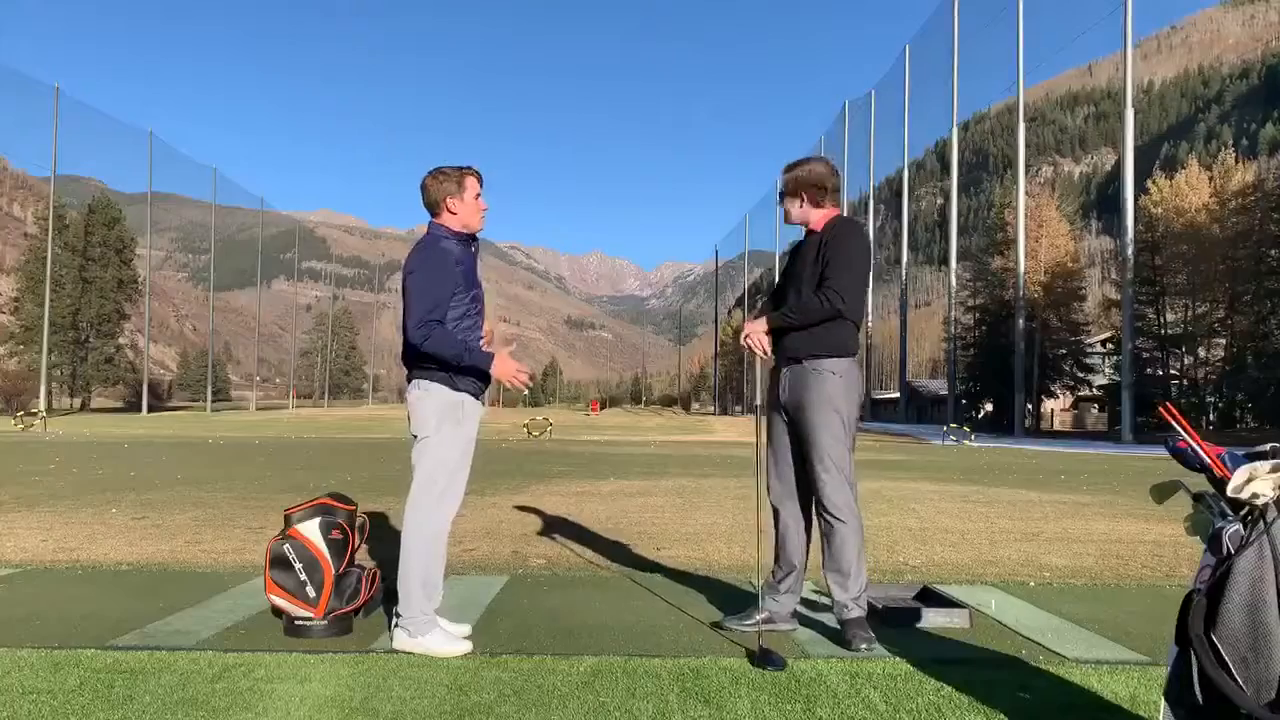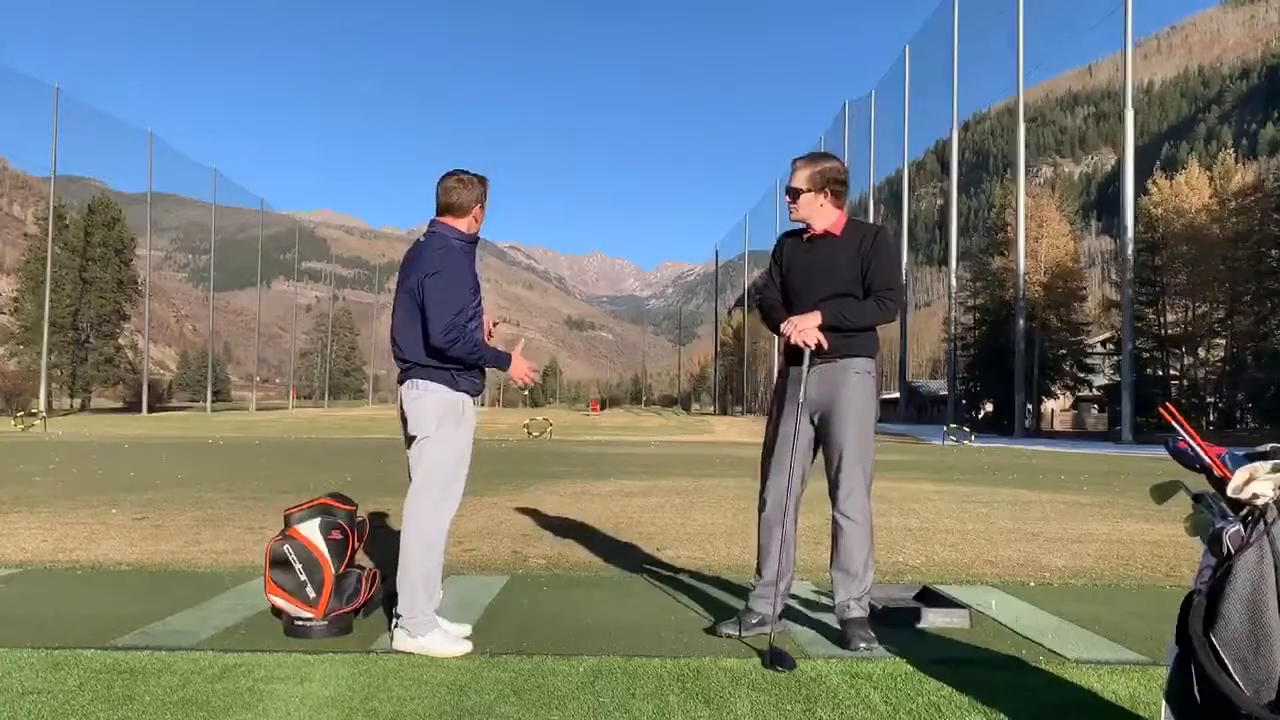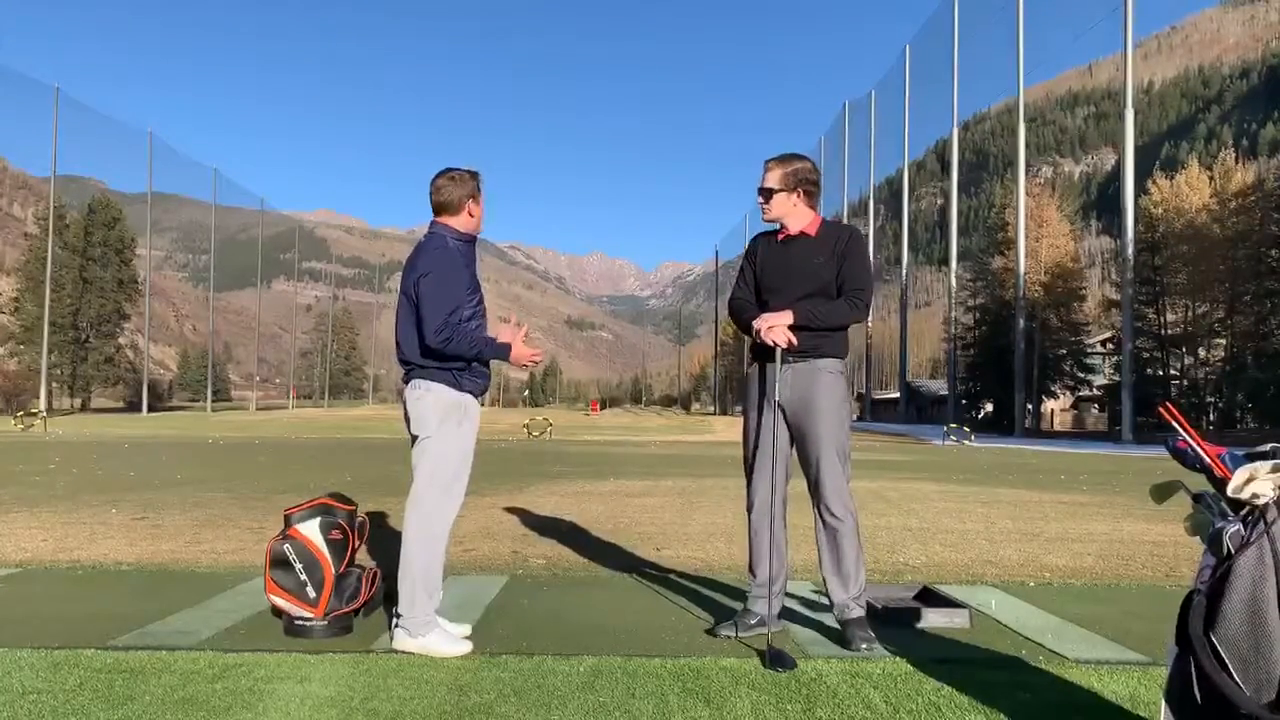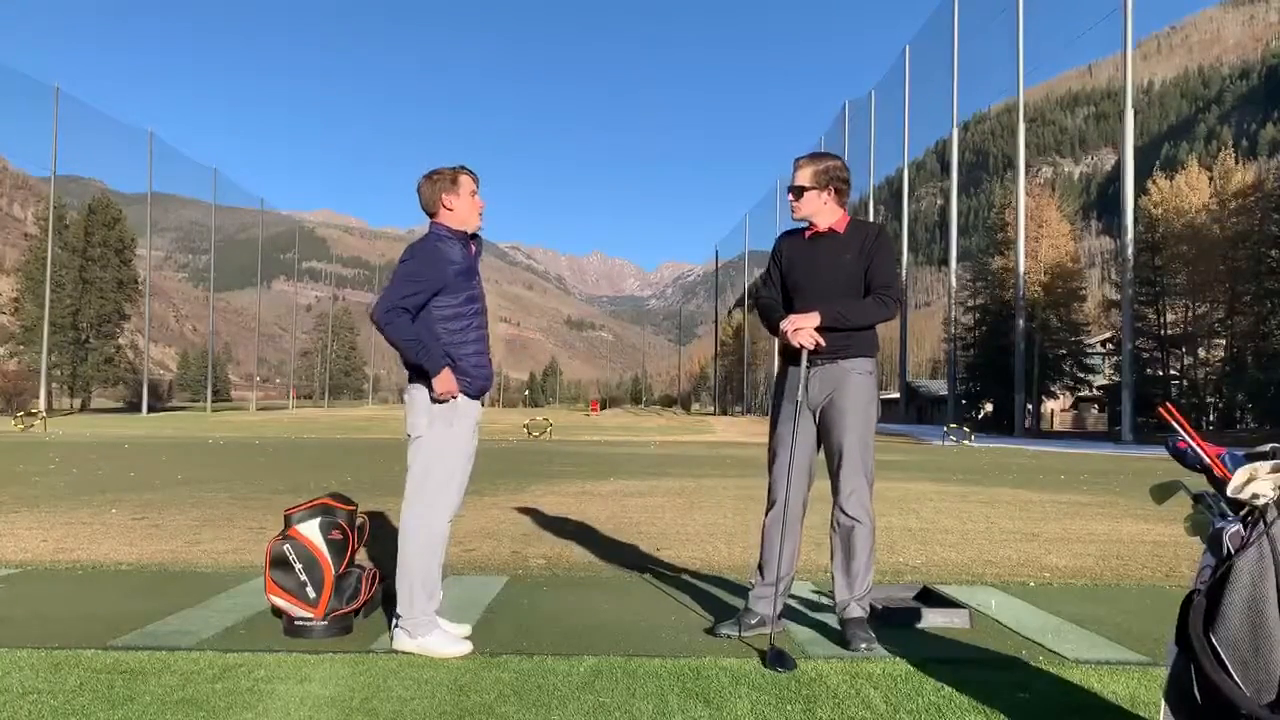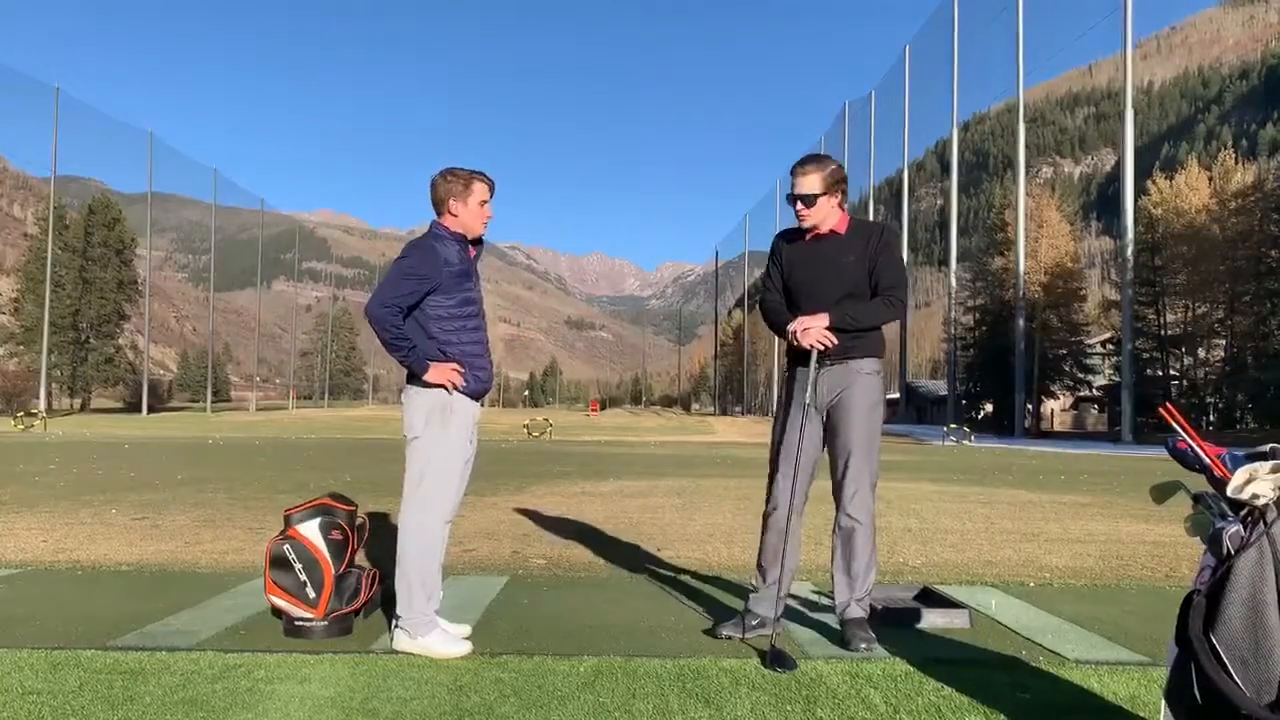
dt=1s
person 1, frame 1
left shoulder: (846, 234)
right shoulder: (801, 249)
left elbow: (835, 300)
right elbow: (778, 302)
left wrist: (768, 321)
right wrist: (759, 326)
left hip: (828, 373)
right hip: (785, 374)
left knee: (833, 494)
right knee: (786, 494)
left ankle: (852, 610)
right ankle: (779, 603)
person 1, frame 2
left shoulder: (871, 239)
right shoulder: (787, 245)
left elbow: (886, 304)
right elbow: (767, 300)
left wrist: (817, 316)
right wrist: (789, 324)
left hip: (848, 373)
right hip: (795, 373)
left knee: (849, 494)
right knee: (776, 491)
left ankle: (853, 610)
right ankle: (765, 604)
person 1, frame 3
left shoulder: (844, 240)
right shoulder: (759, 246)
left elbow: (856, 304)
right elbow: (739, 303)
left wrist: (790, 316)
right wrist: (759, 324)
left hip: (818, 371)
right hip: (764, 371)
left knee: (831, 492)
right knee: (762, 493)
left ankle: (851, 609)
right ankle: (762, 605)
person 1, frame 4
left shoulder: (871, 238)
right shoulder: (787, 244)
left elbow: (886, 302)
right elbow: (766, 300)
left wrist: (817, 317)
right wrist: (786, 325)
left hip: (849, 372)
right hip: (795, 373)
left knee: (852, 495)
right knee: (783, 493)
left ankle: (854, 611)
right ankle: (764, 604)
person 1, frame 5
left shoulder: (875, 238)
right shoulder: (785, 244)
left elbow: (893, 303)
right elbow: (769, 302)
left wrist: (826, 319)
right wrist: (793, 328)
left hip: (855, 373)
right hip: (801, 374)
left knee: (854, 496)
right knee: (782, 493)
left ankle: (854, 612)
right ankle: (765, 606)
person 2, frame 1
left shoulder: (457, 250)
right shoulder: (434, 254)
right elbow: (423, 332)
left wrist: (477, 331)
right wrist: (488, 361)
left hip: (457, 393)
right hip: (444, 394)
left knee: (439, 503)
right knee: (432, 505)
left ankle: (421, 613)
right ankle: (414, 625)
person 2, frame 2
left shoulder: (423, 250)
right shoulder: (449, 256)
right elbow: (447, 337)
left wrist: (476, 332)
right wrist: (505, 360)
left hip: (431, 389)
right hip: (443, 393)
left knee: (431, 503)
right knee: (431, 504)
left ankle: (420, 612)
right ankle: (415, 625)
person 2, frame 3
left shoulder: (441, 252)
right shoulder: (442, 255)
right elbow: (442, 334)
left wrist: (496, 340)
right wrist: (504, 350)
left hip: (447, 392)
right hip: (444, 394)
left knee: (437, 504)
right knee: (432, 504)
left ankle: (420, 613)
right ankle: (414, 624)
person 2, frame 4
left shoulder: (463, 252)
right shoulder: (430, 253)
right elbow: (387, 314)
right wrist: (435, 368)
left hip: (462, 399)
right hip: (441, 398)
left knee: (441, 508)
right knee: (427, 508)
left ankle: (422, 614)
right ankle: (413, 625)
person 2, frame 5
left shoulder: (463, 254)
right shoulder: (427, 253)
right elbow: (380, 310)
left wrist: (472, 377)
right wrist: (422, 365)
left hip: (463, 400)
right hip: (439, 400)
left knee: (441, 510)
right knee: (426, 509)
left ankle: (423, 614)
right ankle: (413, 626)
